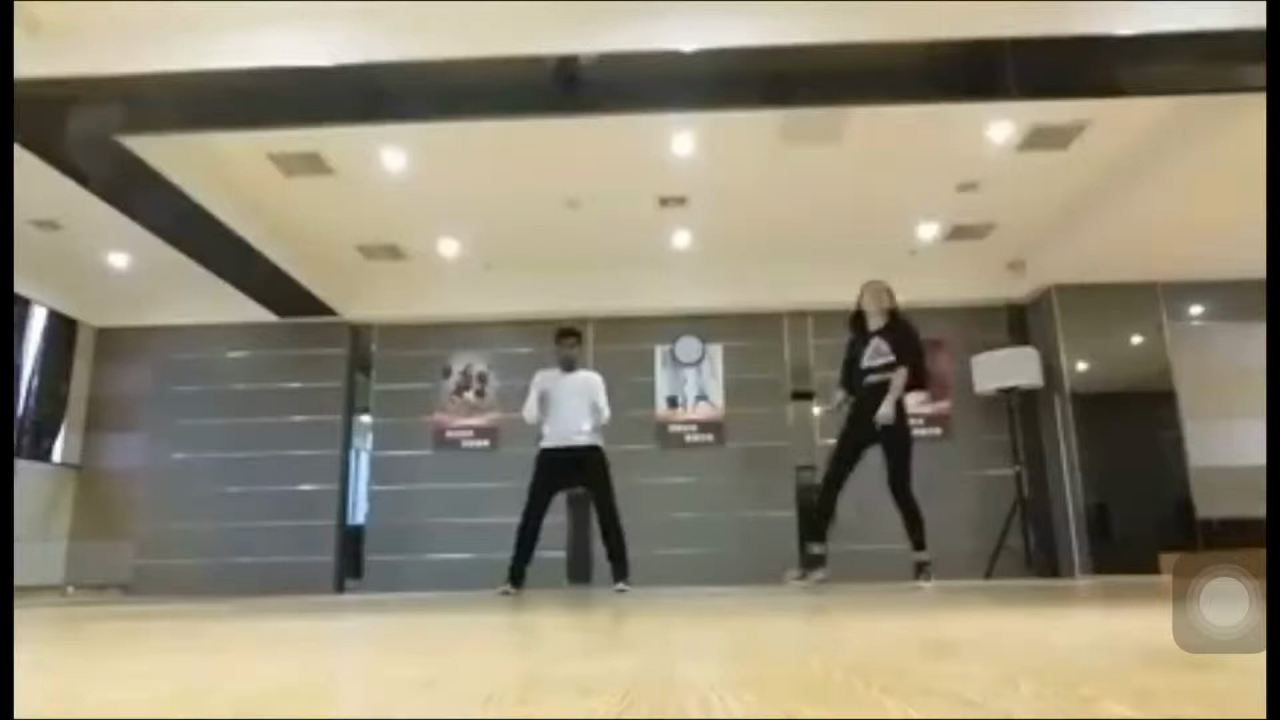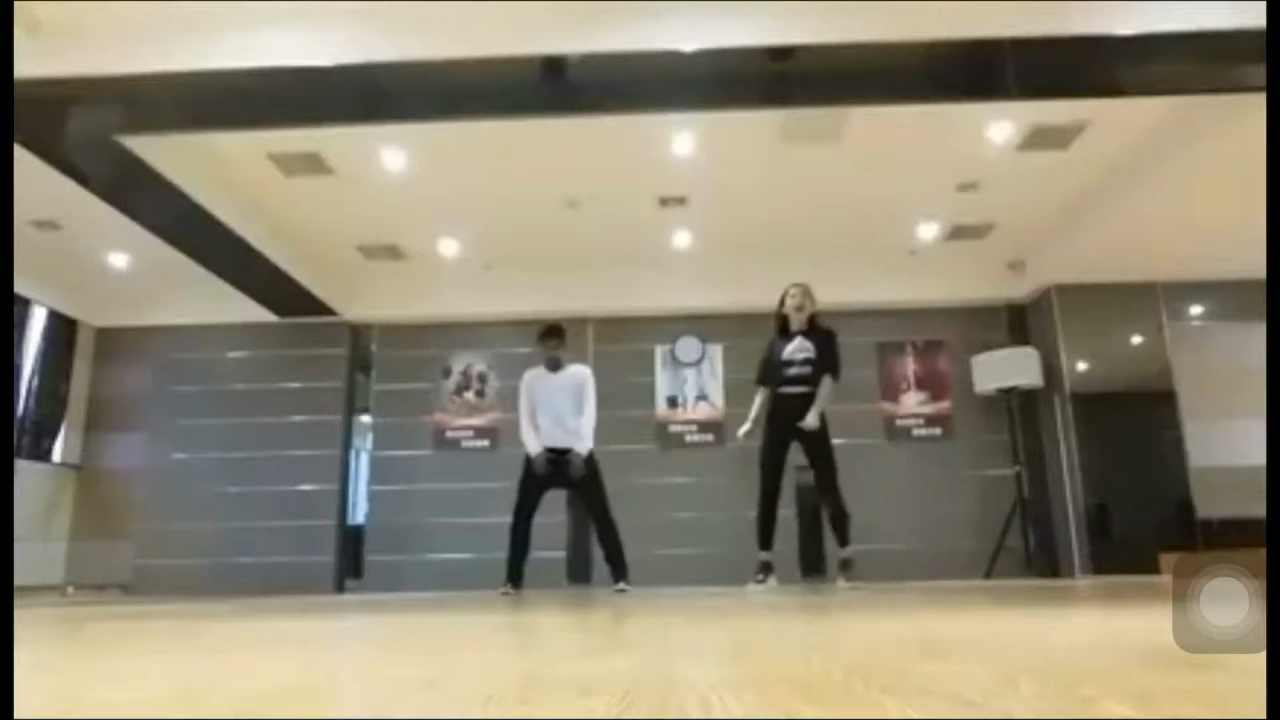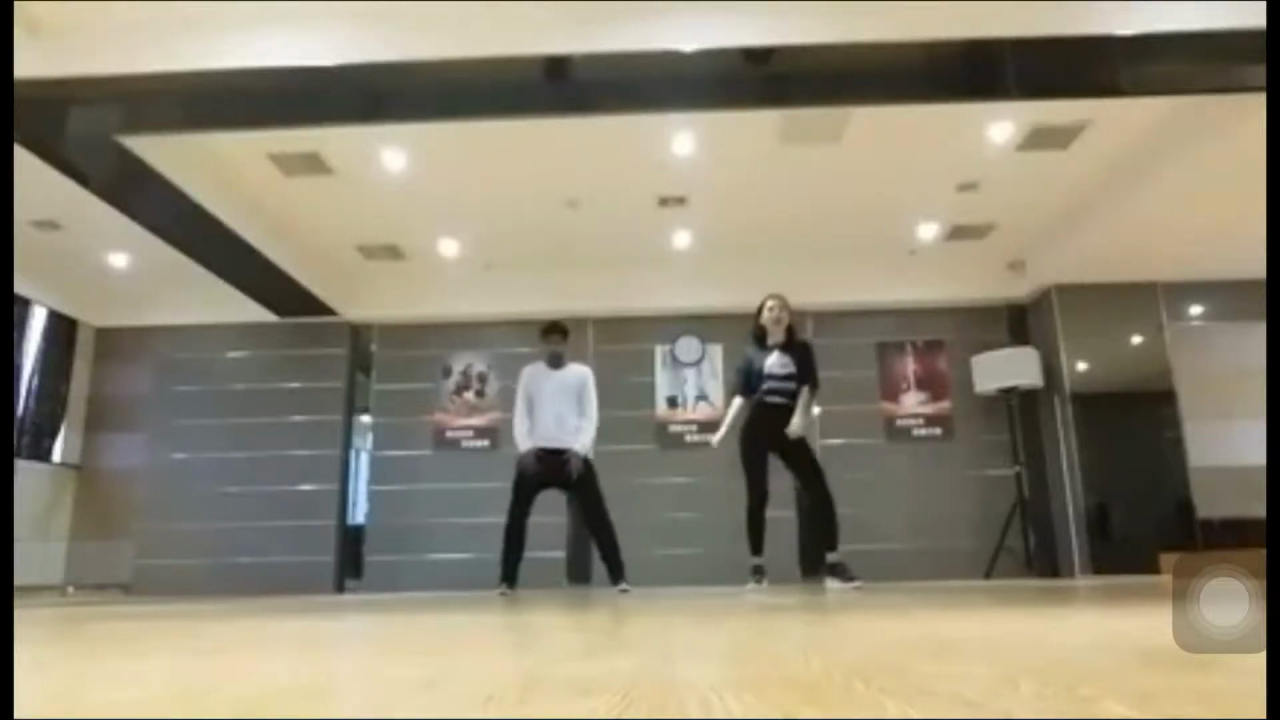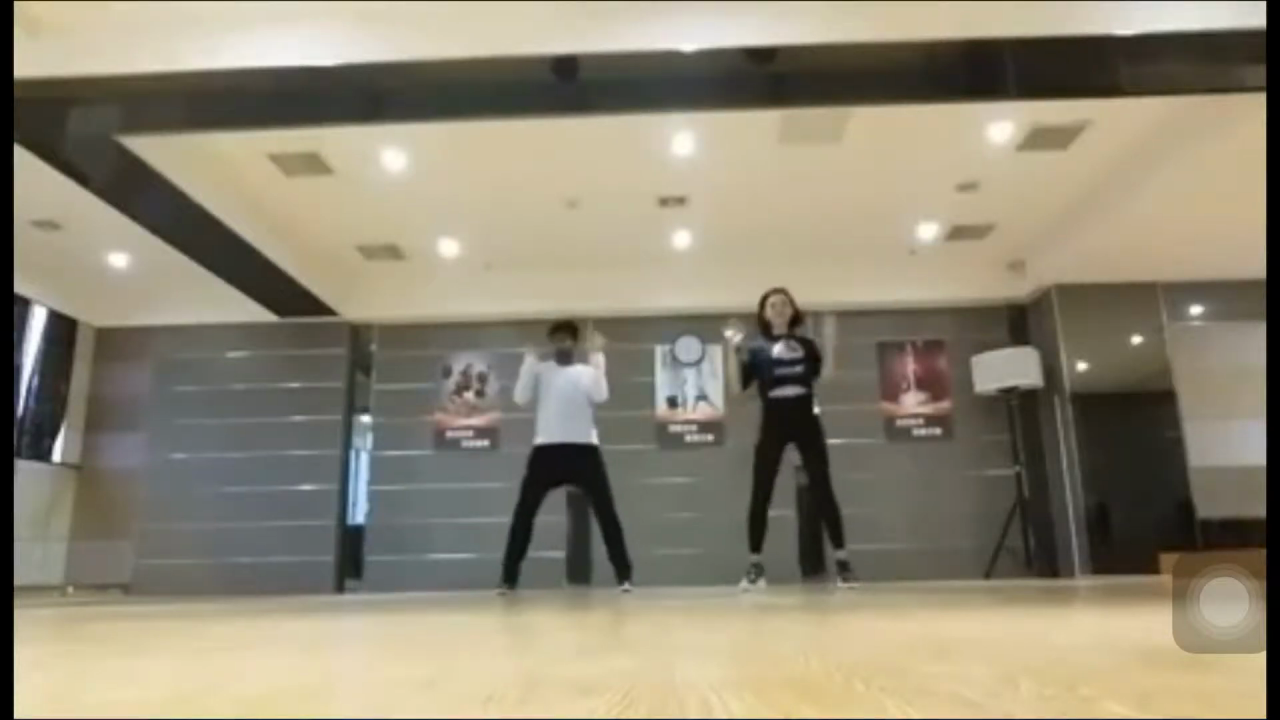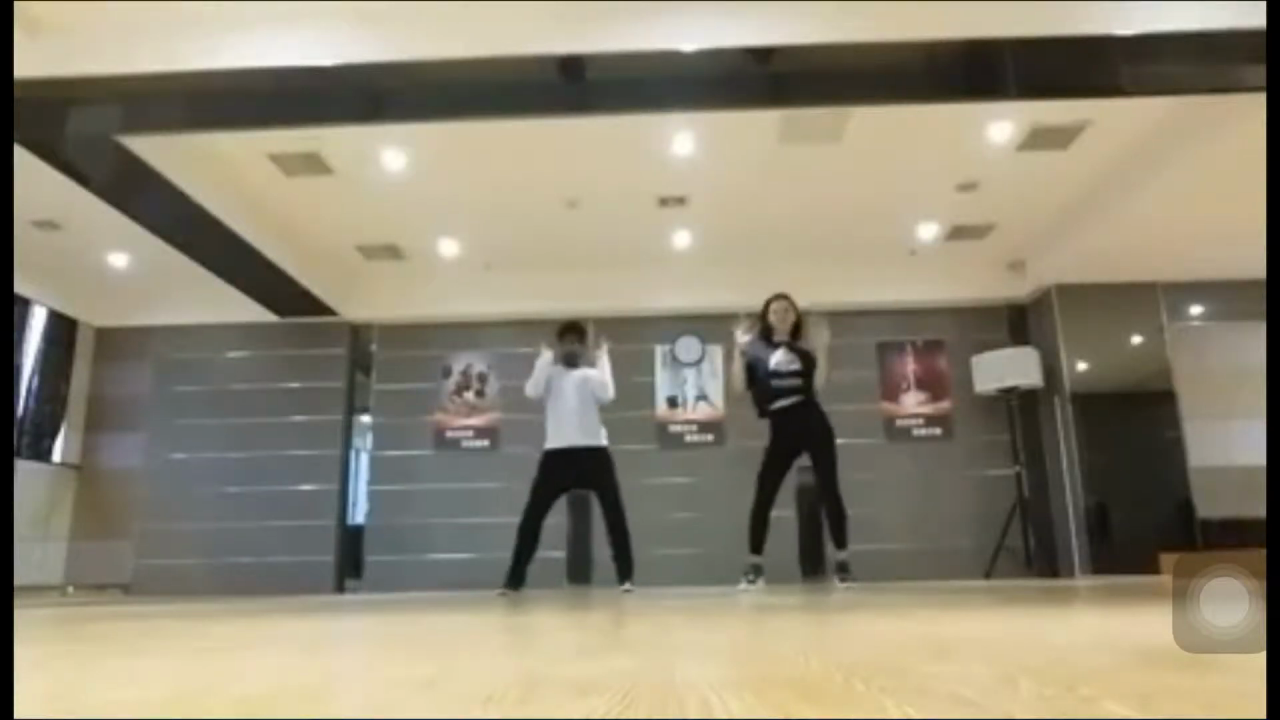
dt=0.5s
person 1, frame 1
left shoulder: (902, 332)
right shoulder: (856, 341)
left elbow: (904, 369)
right elbow: (848, 385)
left wrist: (890, 402)
right wrist: (831, 408)
left hip: (891, 415)
right hip: (860, 416)
left knee: (900, 489)
right knee: (830, 482)
left ankle: (922, 561)
right ankle: (815, 556)
person 1, frame 2
left shoulder: (824, 336)
right shoulder: (776, 343)
left elbow: (829, 377)
right elbow: (764, 384)
left wrist: (816, 411)
right wrist: (750, 420)
left hip: (810, 418)
right hip: (777, 418)
left knee: (828, 486)
right knee: (769, 492)
left ankle: (845, 559)
right ankle: (766, 564)
person 1, frame 3
left shoulder: (801, 350)
right shoulder: (753, 355)
left elbow: (806, 388)
right elbow: (741, 394)
left wrist: (799, 418)
right wrist: (724, 429)
left hip: (789, 429)
right hip: (756, 429)
left knee: (818, 491)
right knee: (757, 497)
left ankle: (833, 565)
right ankle: (757, 567)
person 1, frame 4
left shoulder: (805, 344)
right shoulder: (757, 346)
left elbow: (824, 377)
right elbow: (738, 384)
right wrist: (735, 351)
left hip: (804, 418)
right hip: (773, 421)
left knee: (821, 488)
right knee: (761, 492)
left ankle: (841, 562)
right ankle: (755, 566)
person 1, frame 5
left shoulder: (804, 351)
right shoulder: (756, 349)
left elbow: (817, 385)
right elbow: (739, 386)
left wrist: (822, 352)
right wrist: (739, 352)
left hip: (813, 425)
right hip: (782, 430)
left knee: (829, 492)
right knee: (764, 496)
left ankle: (841, 562)
right ankle: (754, 566)
person 2, frame 1
left shoulder: (593, 379)
right shoulder: (542, 378)
left elbow: (603, 416)
right elbow: (529, 415)
left wrist: (600, 416)
right wrist: (535, 410)
left hip: (588, 451)
right hip: (552, 452)
left knee: (607, 512)
right knee: (532, 513)
left ankle: (621, 575)
right ankle: (515, 577)
person 2, frame 2
left shoulder: (582, 374)
right shoulder: (530, 378)
left elbow: (588, 415)
right elbow: (526, 419)
left wrist: (581, 452)
right wrist: (535, 451)
left hip: (576, 453)
right hip: (542, 454)
left knee: (600, 513)
right knee: (522, 514)
left ankle: (620, 575)
right ankle: (513, 579)
person 2, frame 3
left shoulder: (582, 374)
right shoulder: (529, 373)
left elbow: (590, 415)
right elbow: (520, 414)
left wrist: (579, 450)
right wrist: (525, 448)
left hip: (572, 454)
right hip: (537, 453)
left knee: (596, 514)
right knee: (517, 514)
left ankle: (618, 575)
right ankle: (508, 578)
person 2, frame 4
left shoulder: (587, 372)
right shoulder: (540, 370)
left elbow: (600, 397)
right elbow: (521, 398)
left wrist: (597, 358)
right wrist: (529, 361)
left hip: (583, 449)
right hip: (546, 450)
left knee: (606, 511)
right knee: (524, 512)
left ankle: (623, 575)
right ankle: (509, 578)
person 2, frame 5
left shoulder: (593, 374)
right shoulder: (550, 373)
left elbow: (606, 396)
right elbow: (532, 392)
left wrist: (602, 360)
right wrist: (545, 359)
left hip: (594, 452)
right hip: (557, 453)
left knee: (614, 513)
right knee: (532, 515)
left ankle: (625, 576)
right ankle: (514, 578)
